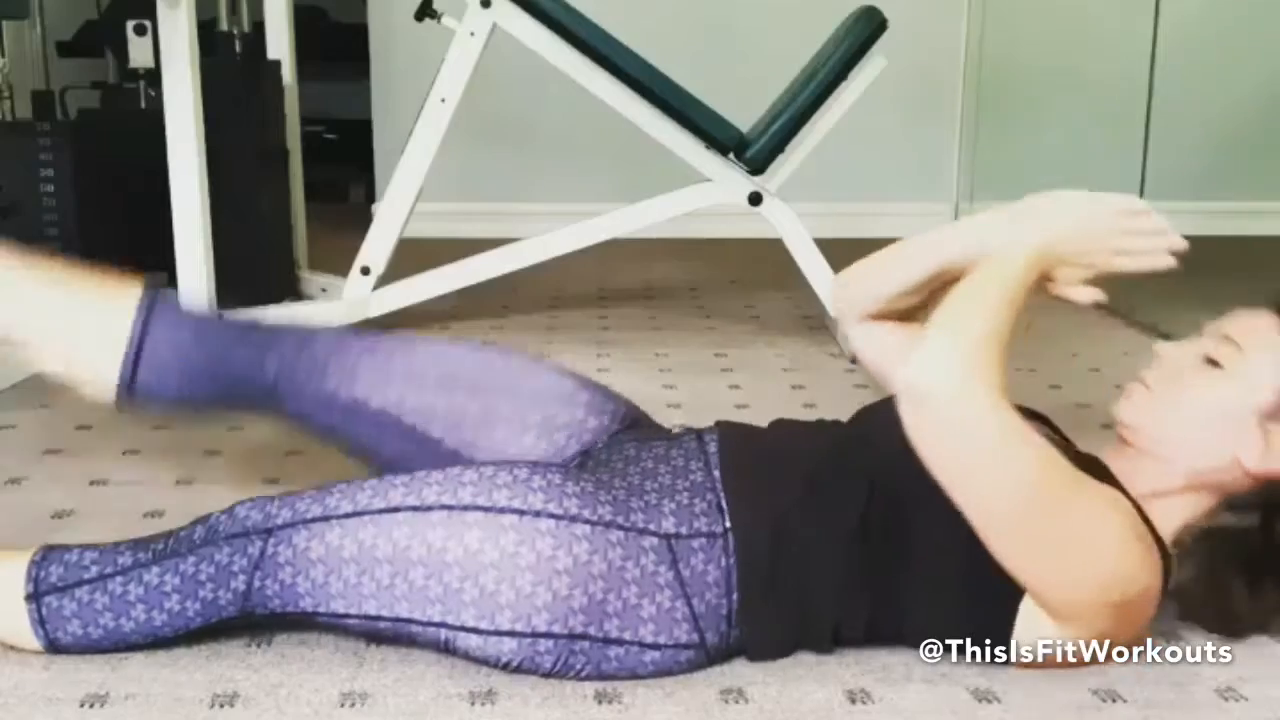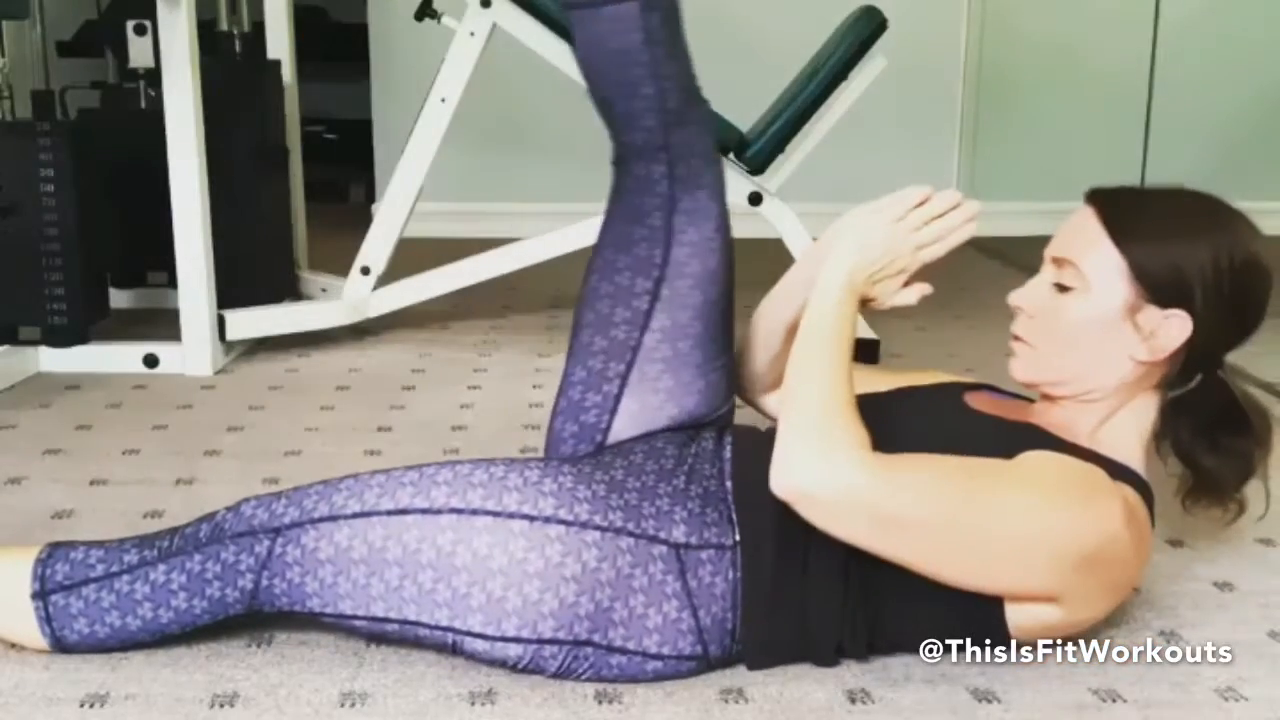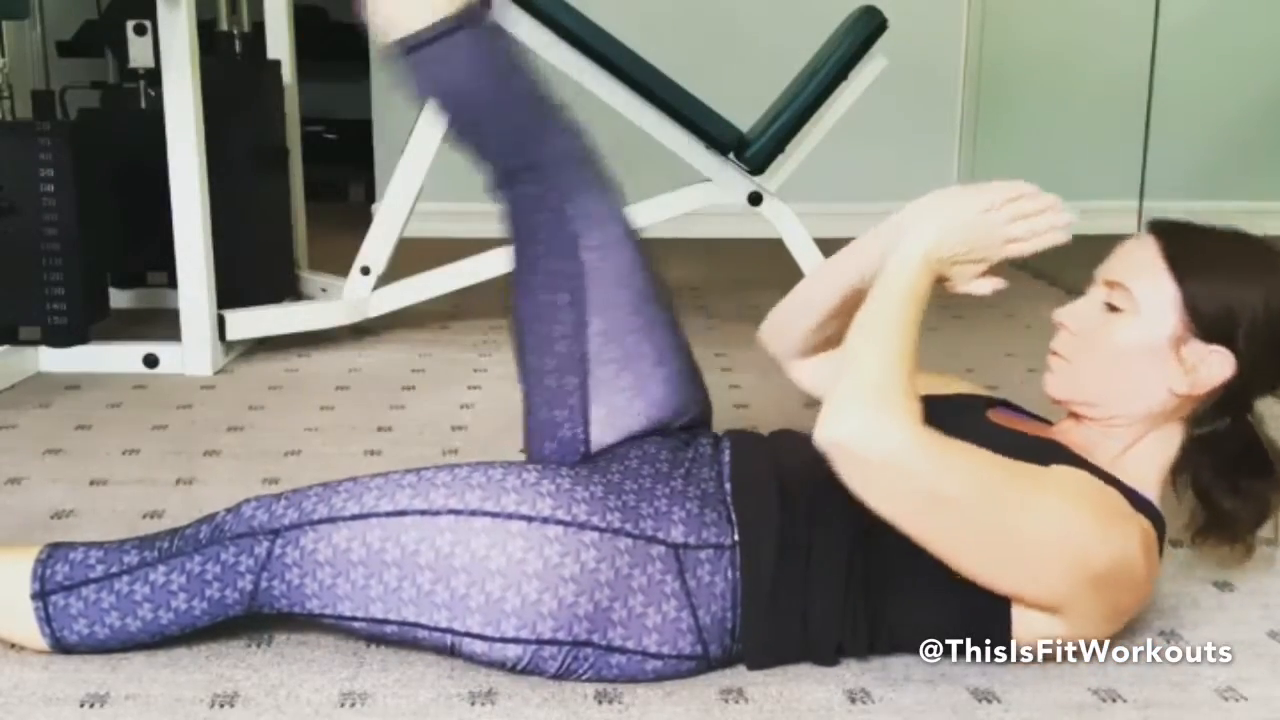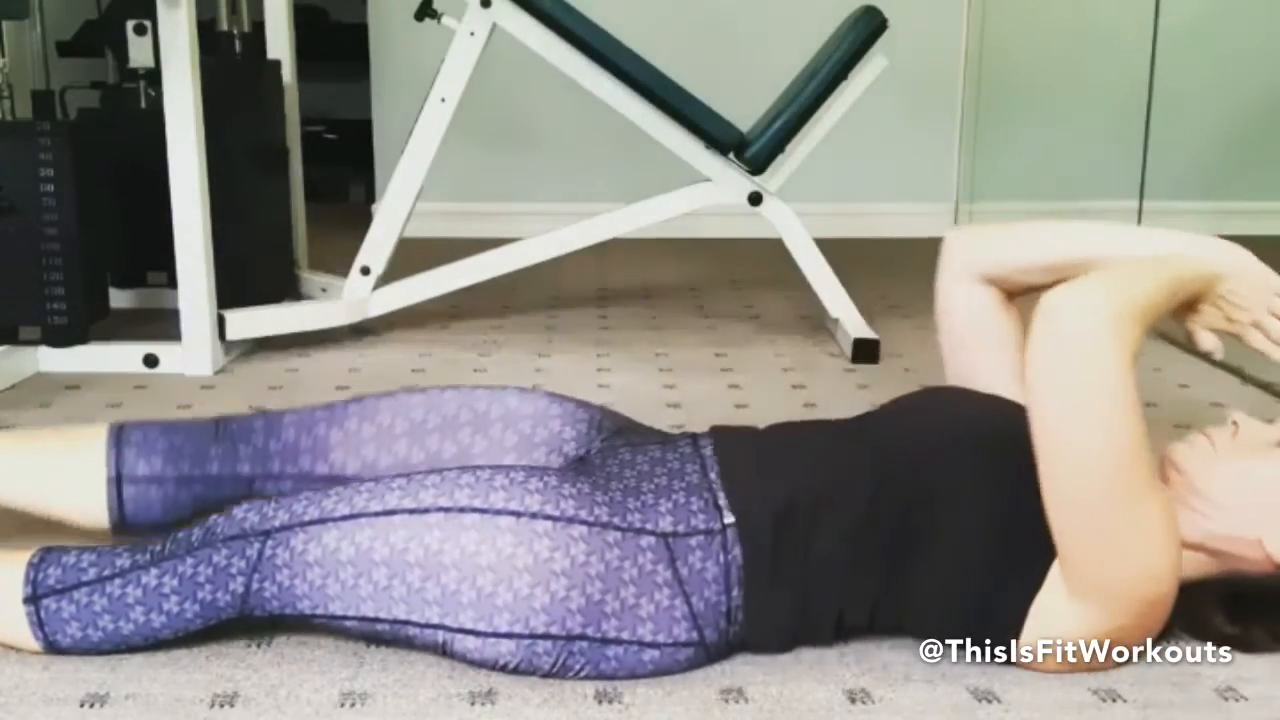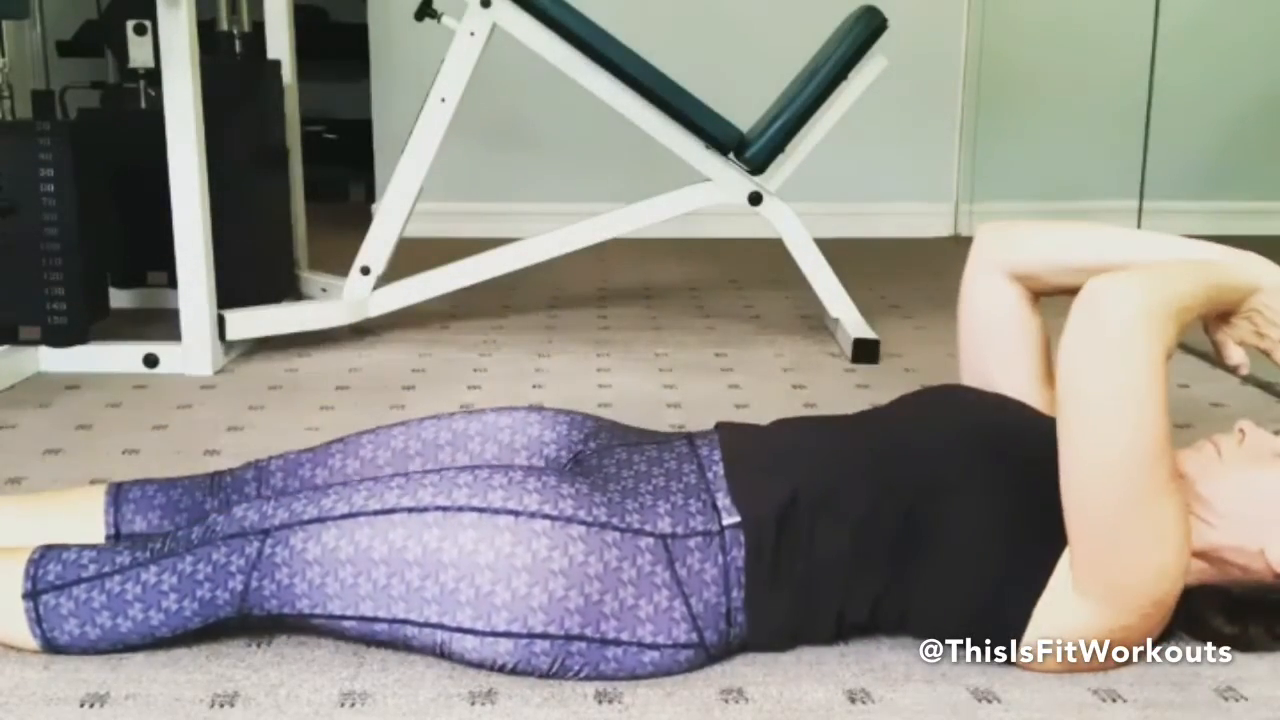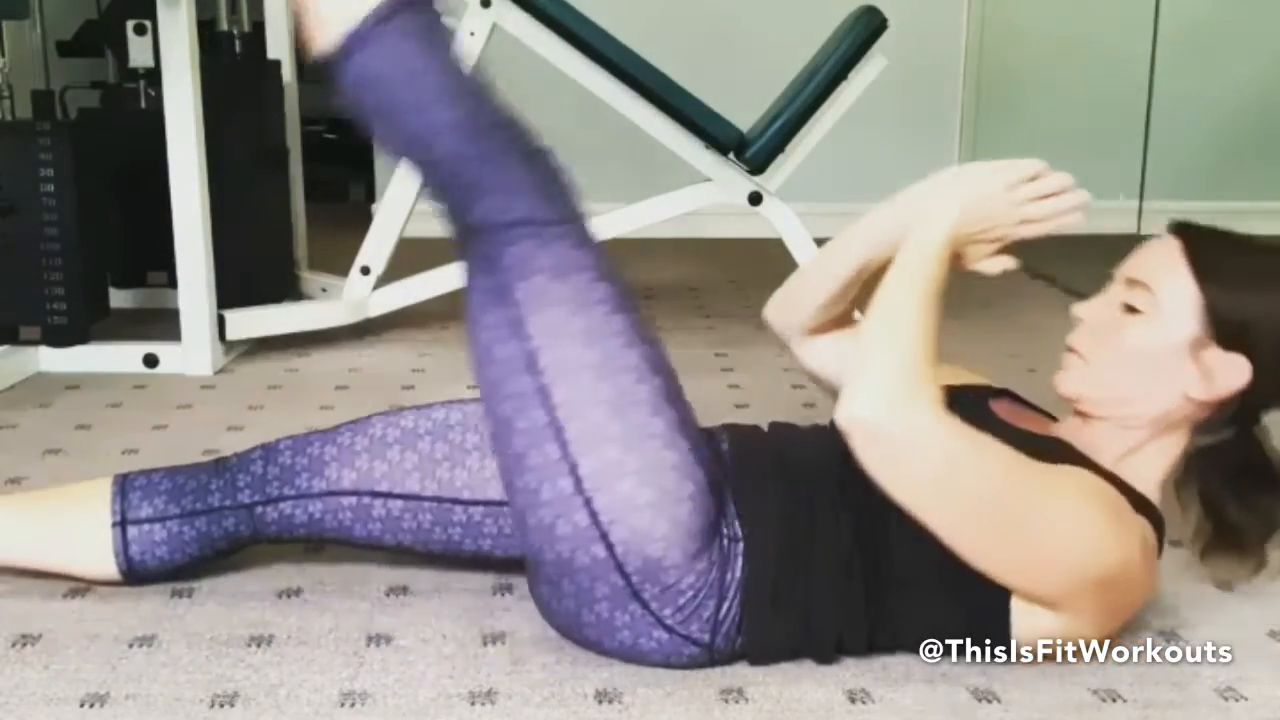
dt=0.7s
person 1, frame 1
left shoulder: (1102, 569)
right shoulder: (1043, 470)
left elbow: (931, 392)
right elbow: (862, 301)
left wrist: (1033, 255)
right wrist: (1015, 233)
left hip: (670, 579)
right hip: (671, 473)
left knee: (263, 551)
right knee: (271, 359)
person 1, frame 2
left shoulder: (1090, 524)
right shoulder: (1028, 418)
left elbow: (817, 474)
right elbow: (767, 373)
left wrist: (842, 276)
right wrist: (830, 265)
left hip: (668, 578)
right hip: (666, 467)
left knee: (263, 544)
right knee: (668, 157)
person 1, frame 3
left shoulder: (1097, 548)
right shoulder: (1037, 449)
left elbow: (859, 443)
right elbow: (795, 340)
left wrist: (923, 255)
right wrist: (911, 240)
left hip: (671, 580)
right hip: (672, 473)
left knee: (262, 547)
right knee: (552, 178)
person 1, frame 4
left shoulder: (1121, 580)
right shoulder: (1052, 458)
left elbow: (1072, 331)
right elbow: (968, 261)
left hip: (667, 568)
right hip: (664, 468)
left knee: (243, 552)
right knee: (250, 455)
person 1, frame 5
left shoulder: (1125, 582)
right shoulder: (1069, 472)
left elbow: (1115, 320)
right elbow: (999, 259)
left hip: (671, 574)
right hip: (661, 472)
left knee: (255, 557)
right knee: (247, 496)
person 1, frame 6
left shoulder: (1099, 545)
right shoulder: (1026, 441)
left elbow: (883, 426)
right elbow: (802, 319)
left wrist: (932, 238)
right wrist: (923, 210)
left hip: (676, 583)
right hip: (700, 496)
left knee: (516, 214)
right knee: (266, 482)
